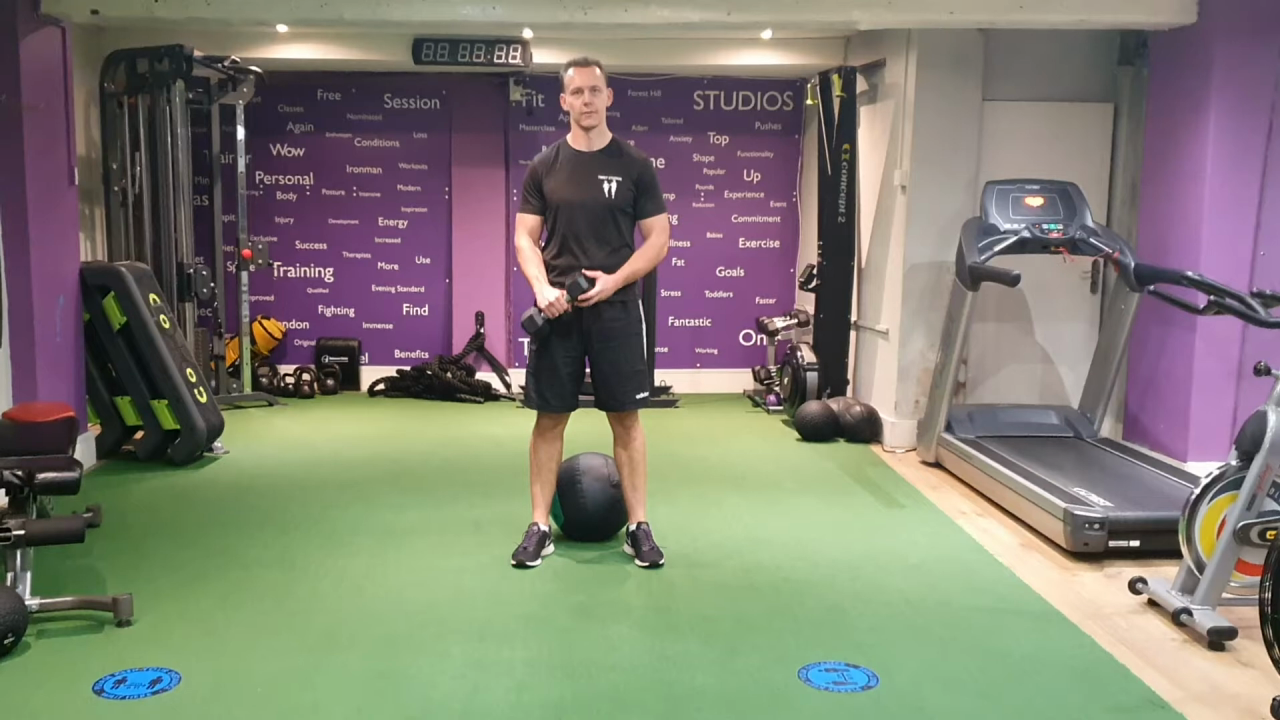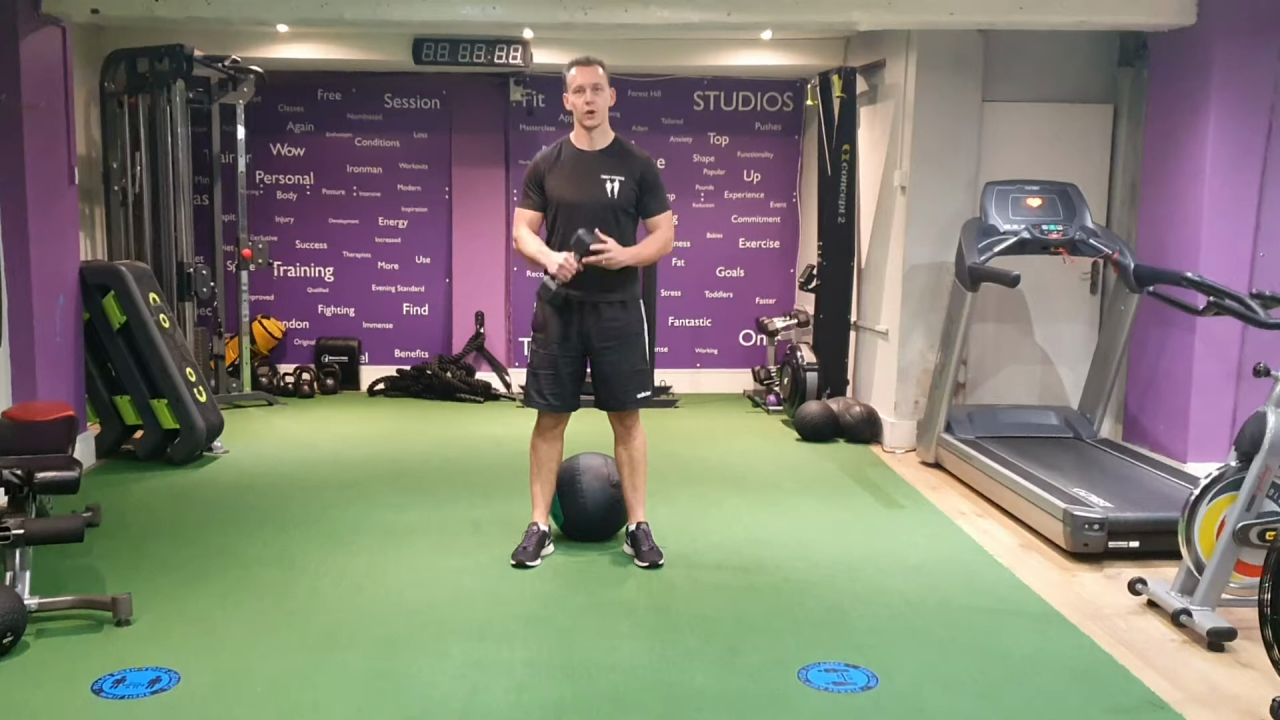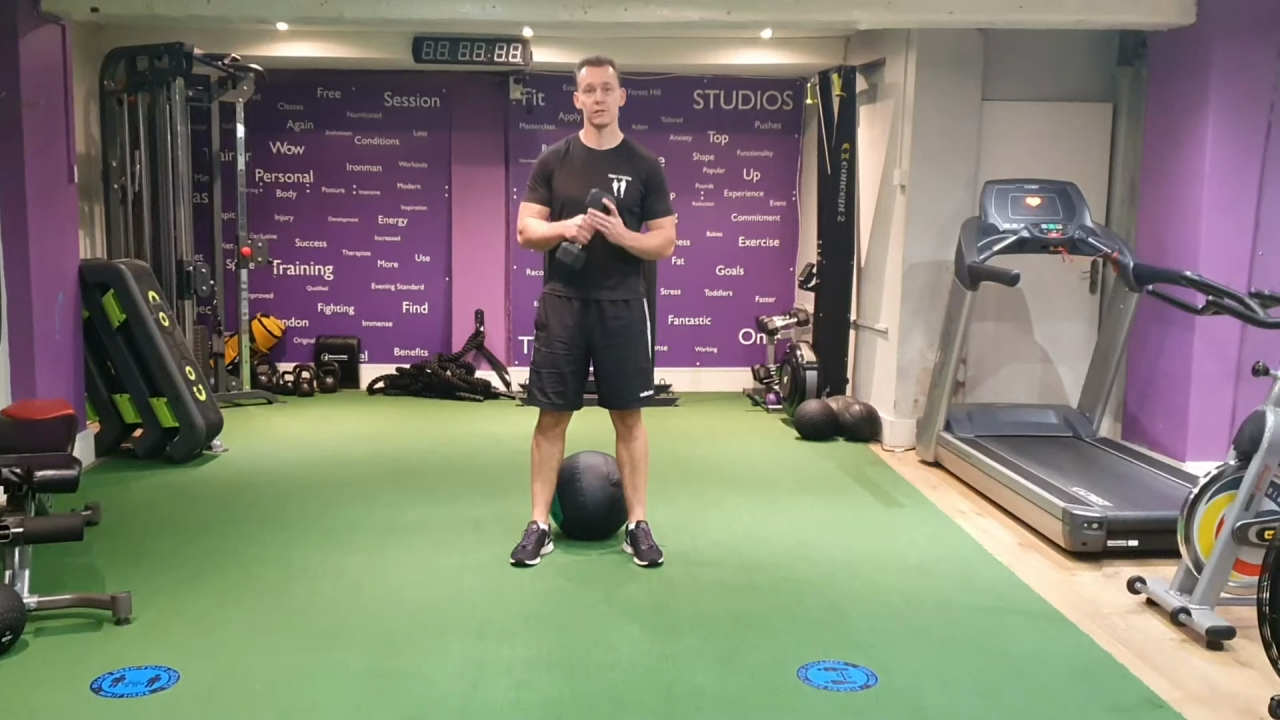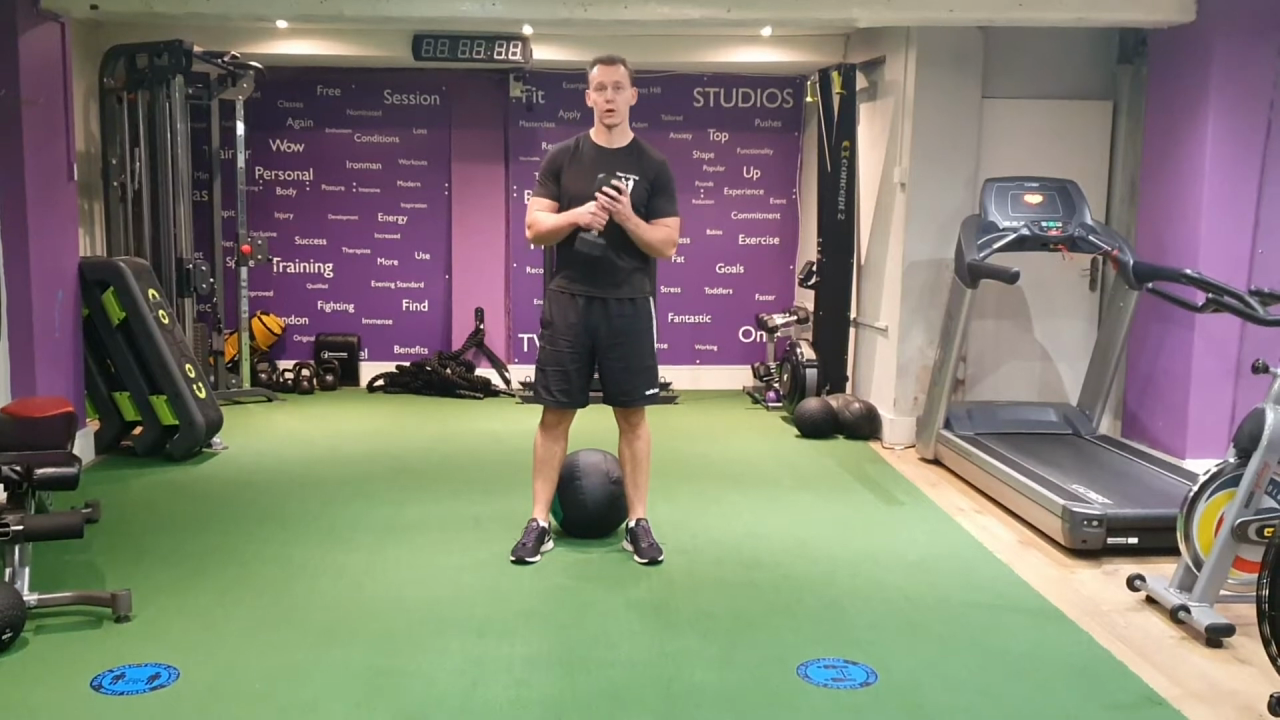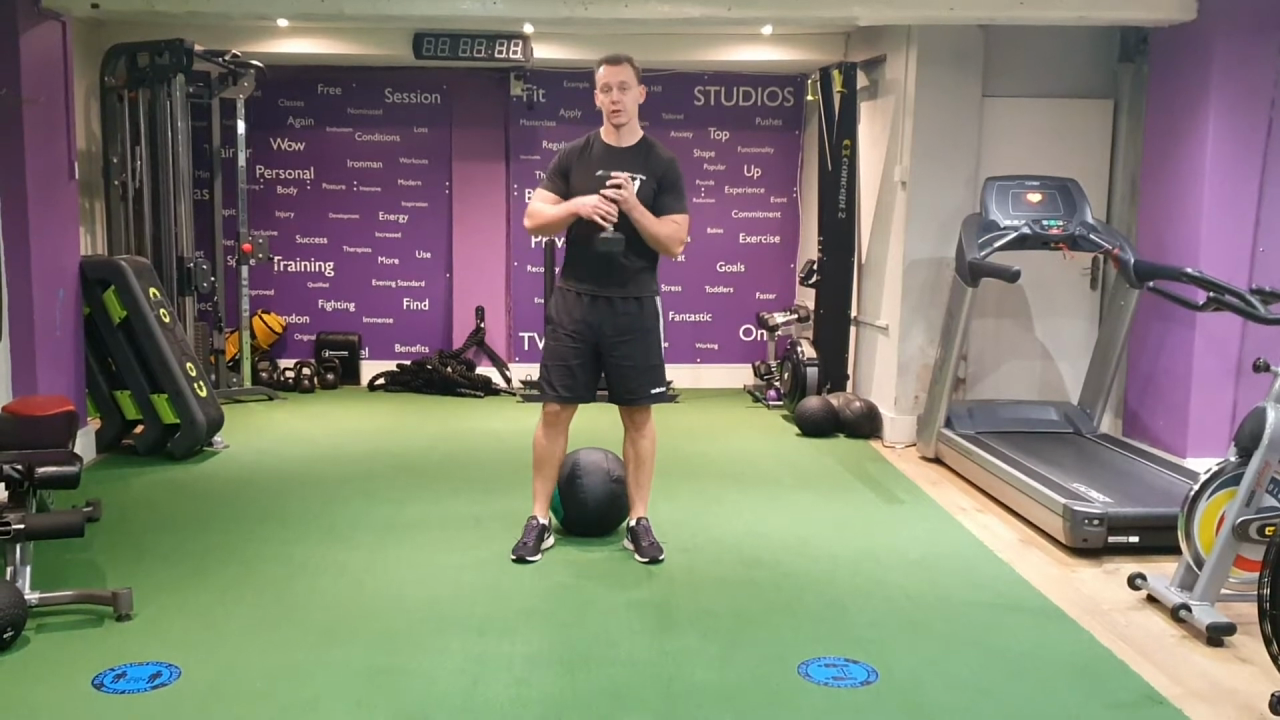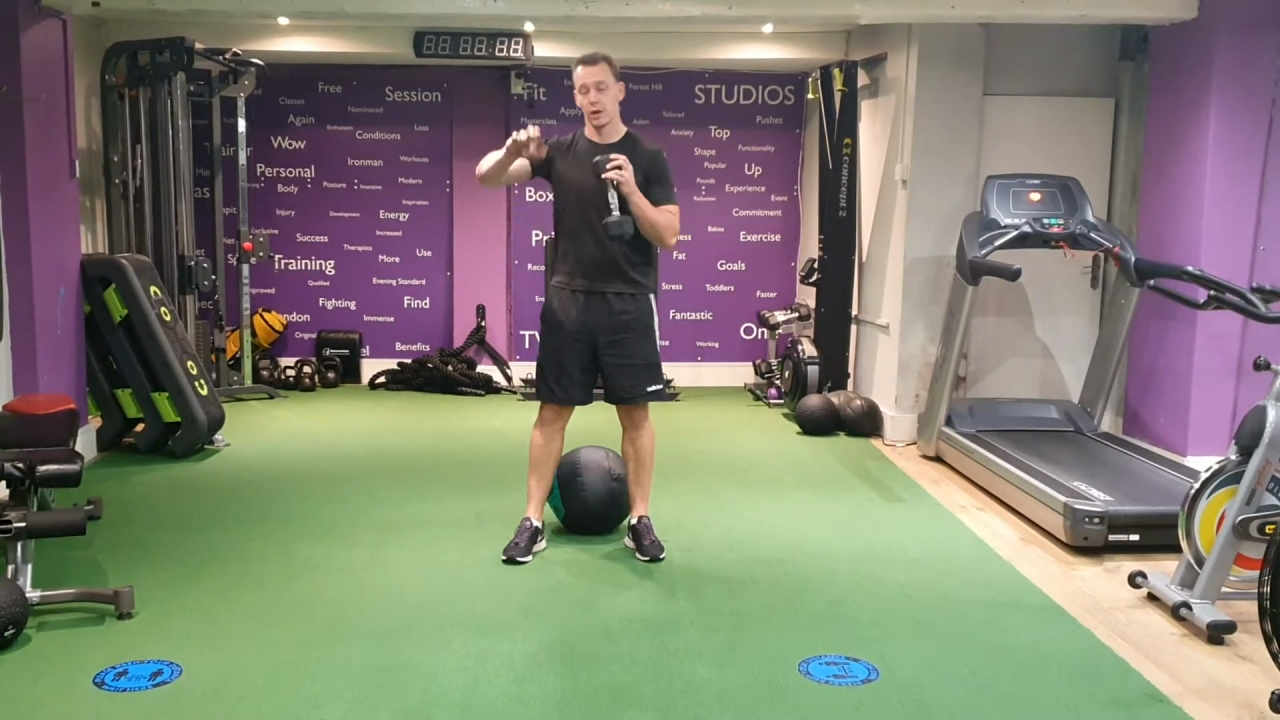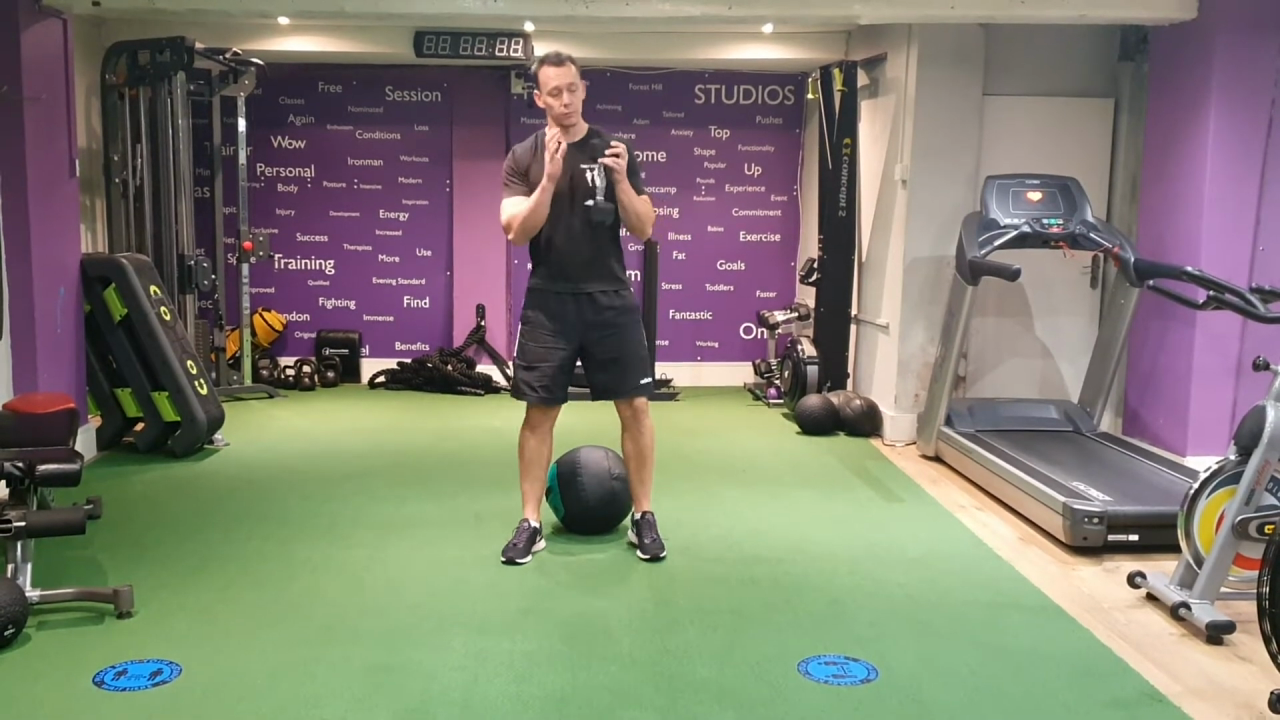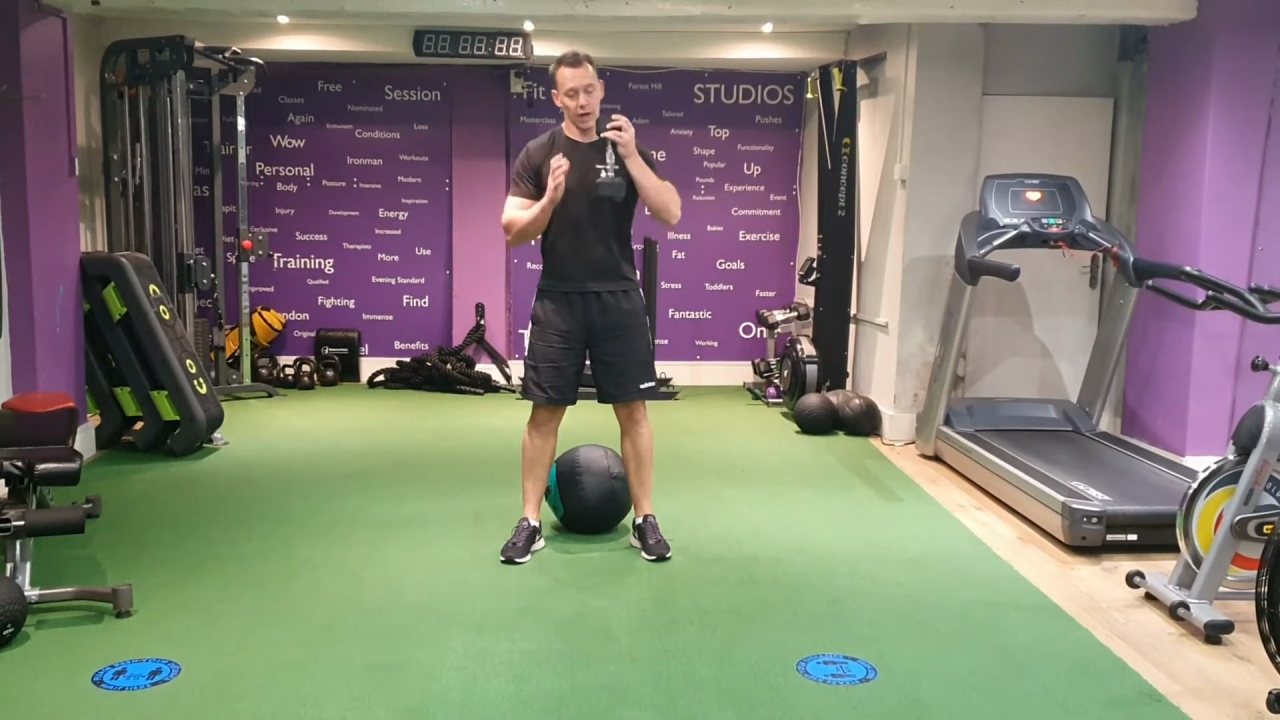
dt=0.3s
person 1, frame 1
left shoulder: (634, 165)
right shoulder: (544, 166)
left elbow: (657, 239)
right elbow: (525, 237)
left wrist: (614, 281)
right wrist: (542, 287)
left hip: (617, 309)
right hip: (558, 312)
left knee: (626, 418)
right knee: (549, 418)
left ankle: (637, 526)
right ankle: (540, 526)
person 1, frame 2
left shoulder: (637, 164)
right shoulder: (545, 164)
left elbow: (664, 235)
right elbow: (521, 233)
left wrist: (626, 255)
right wrist: (548, 256)
left hip: (618, 309)
right hip: (559, 308)
left knee: (627, 417)
right knee: (550, 418)
left ankle: (638, 526)
right ankle: (539, 527)
person 1, frame 3
left shoulder: (644, 165)
right shoulder: (553, 160)
left elbow: (665, 241)
right elbow: (525, 230)
left wrist: (624, 235)
right wrist: (562, 227)
left hip: (622, 306)
right hip: (562, 304)
left knee: (629, 416)
right knee: (551, 416)
left ankle: (637, 524)
right ankle: (539, 525)
person 1, frame 4
left shoulder: (653, 165)
right shoulder: (561, 157)
left elbow: (667, 245)
right elbow: (534, 229)
left wrist: (625, 217)
right wrist: (576, 215)
left hip: (628, 305)
right hip: (568, 302)
left knee: (632, 415)
right knee: (555, 414)
left ankle: (637, 523)
right ankle: (539, 523)
person 1, frame 5
left shoulder: (662, 164)
right shoulder: (573, 156)
left elbow: (674, 242)
right elbow: (534, 220)
left wrist: (633, 206)
right wrist: (577, 206)
left hip: (634, 305)
right hip: (575, 300)
left knee: (638, 413)
right knee: (555, 411)
left ankle: (638, 522)
right ankle: (540, 520)
person 1, frame 6
left shoulder: (648, 157)
right shoulder: (560, 149)
left elbow: (667, 237)
right elbow: (486, 176)
left wrist: (630, 191)
right wrist: (513, 150)
left hip: (629, 301)
right hip: (568, 300)
left knee: (636, 412)
right knee: (553, 411)
left ankle: (639, 521)
right ankle: (533, 522)
person 1, frame 7
left shoulder: (613, 150)
right shoulder: (524, 155)
left elbow: (644, 228)
right elbow: (516, 232)
left wrist: (620, 179)
right wrist: (550, 177)
left hip: (610, 297)
right hip: (549, 300)
left knee: (636, 408)
right knee: (539, 411)
left ankle: (643, 516)
right ankle: (531, 523)
person 1, frame 8
left shoulder: (631, 149)
right shoulder: (537, 153)
left elbow: (671, 214)
right elbow: (513, 231)
left wrist: (630, 155)
right wrist: (547, 202)
left hip: (618, 297)
right hip: (558, 300)
left knee: (632, 409)
right knee: (544, 412)
left ankle: (644, 520)
right ankle: (530, 522)
